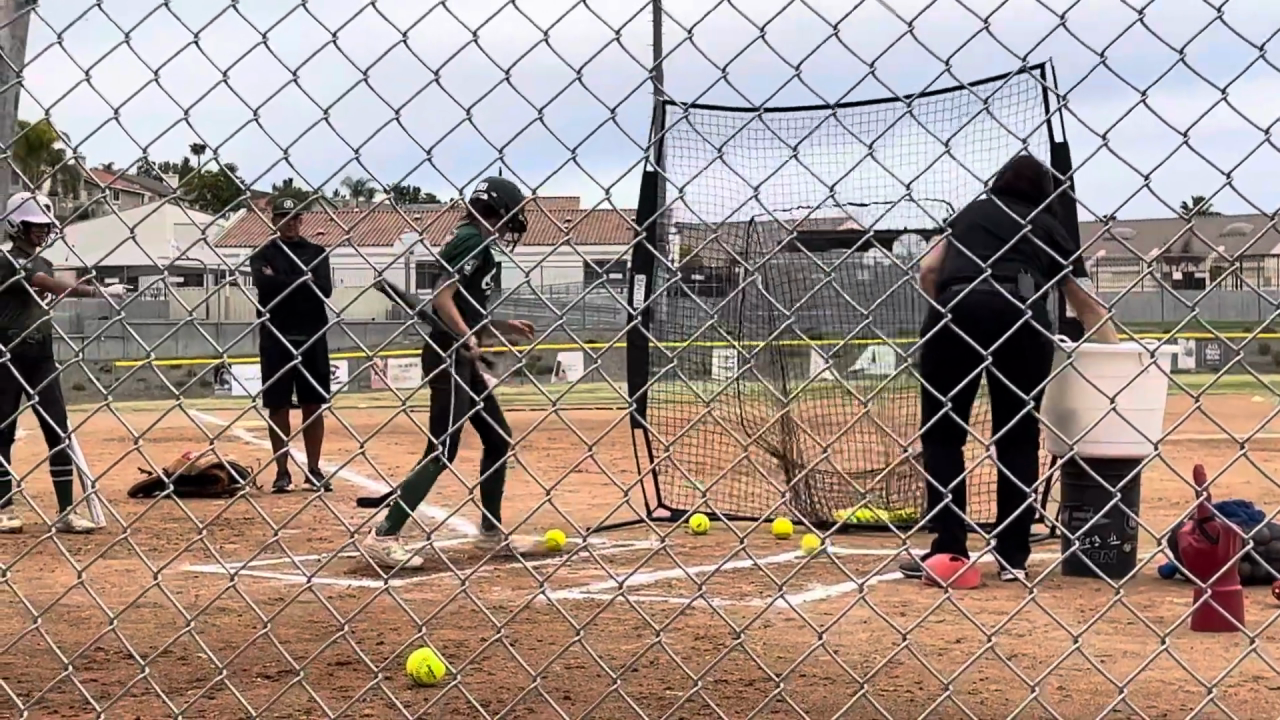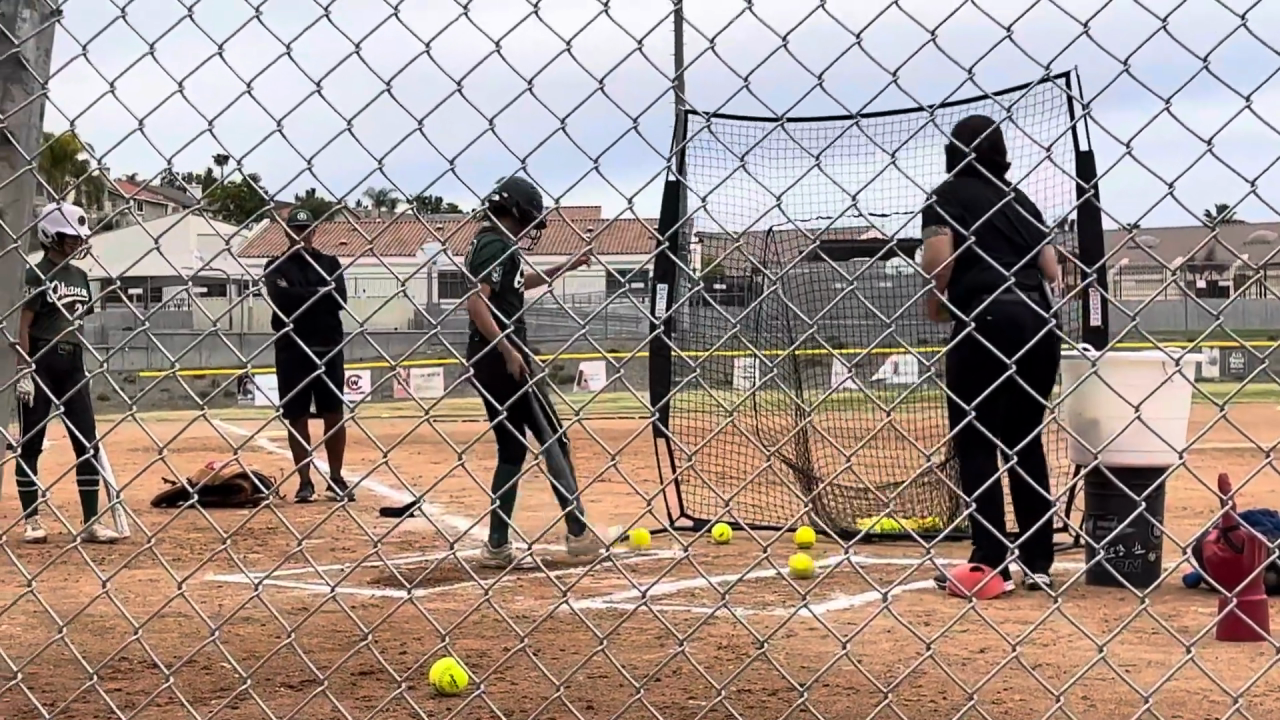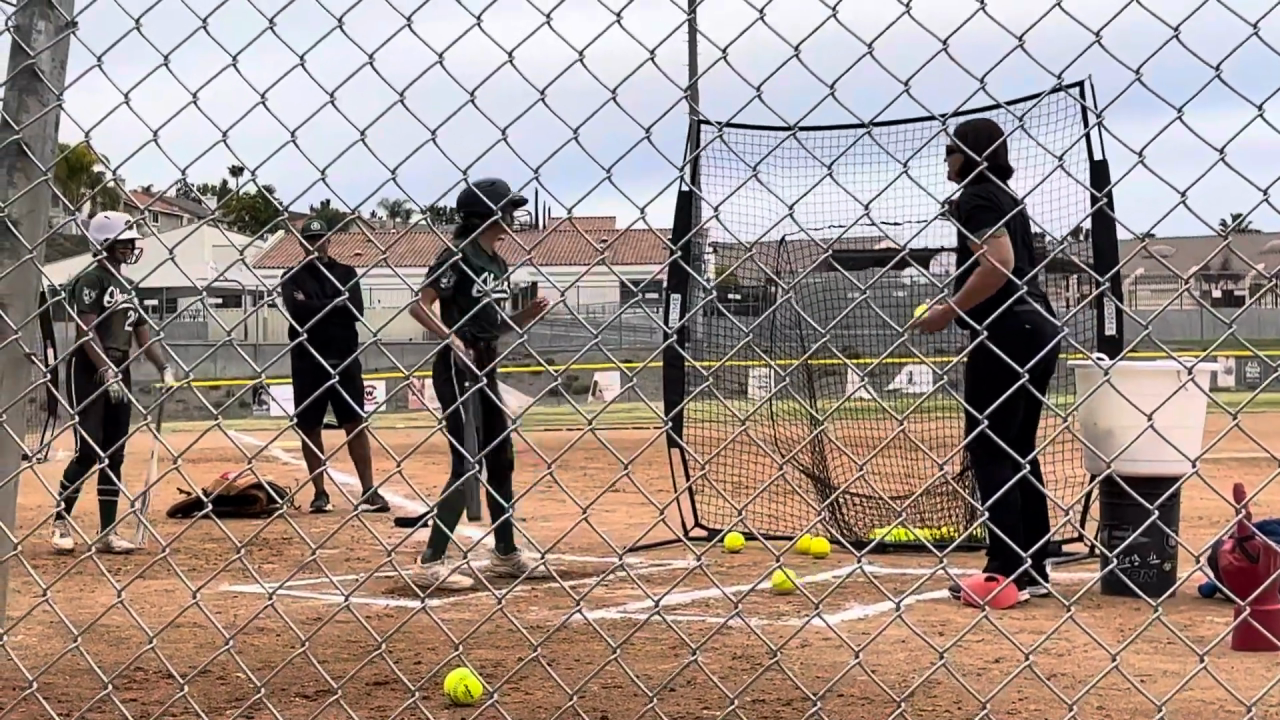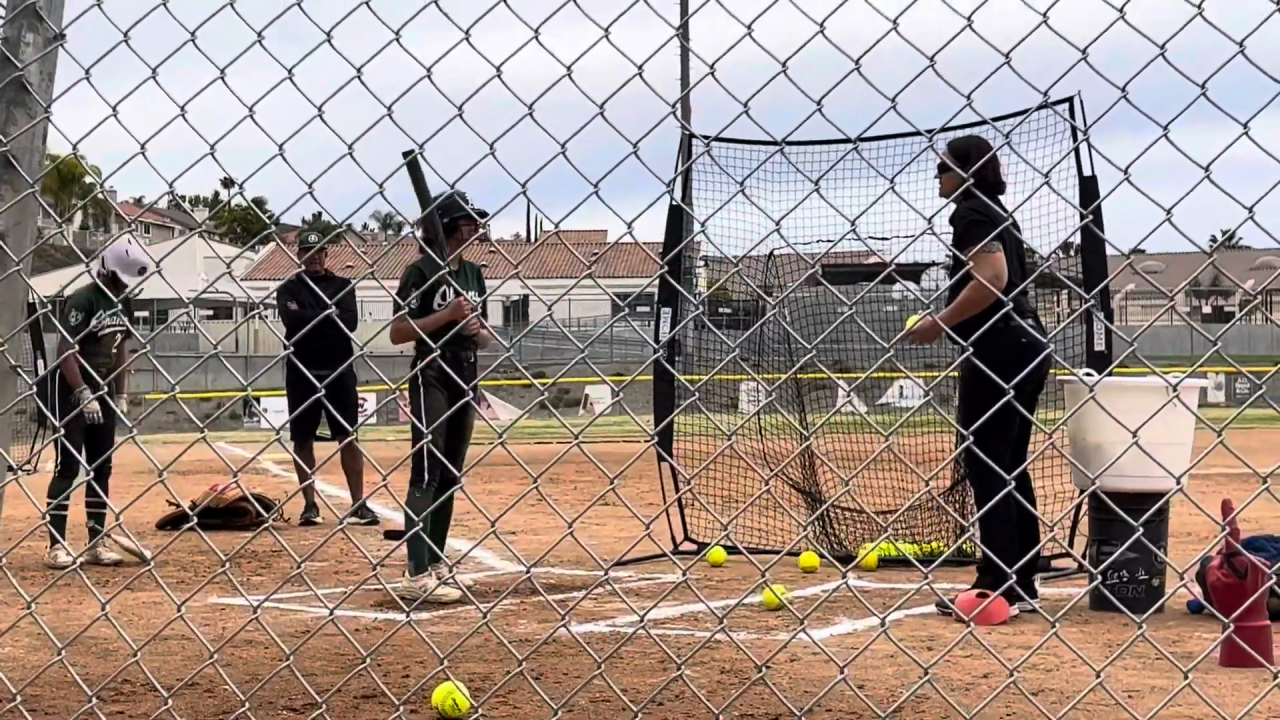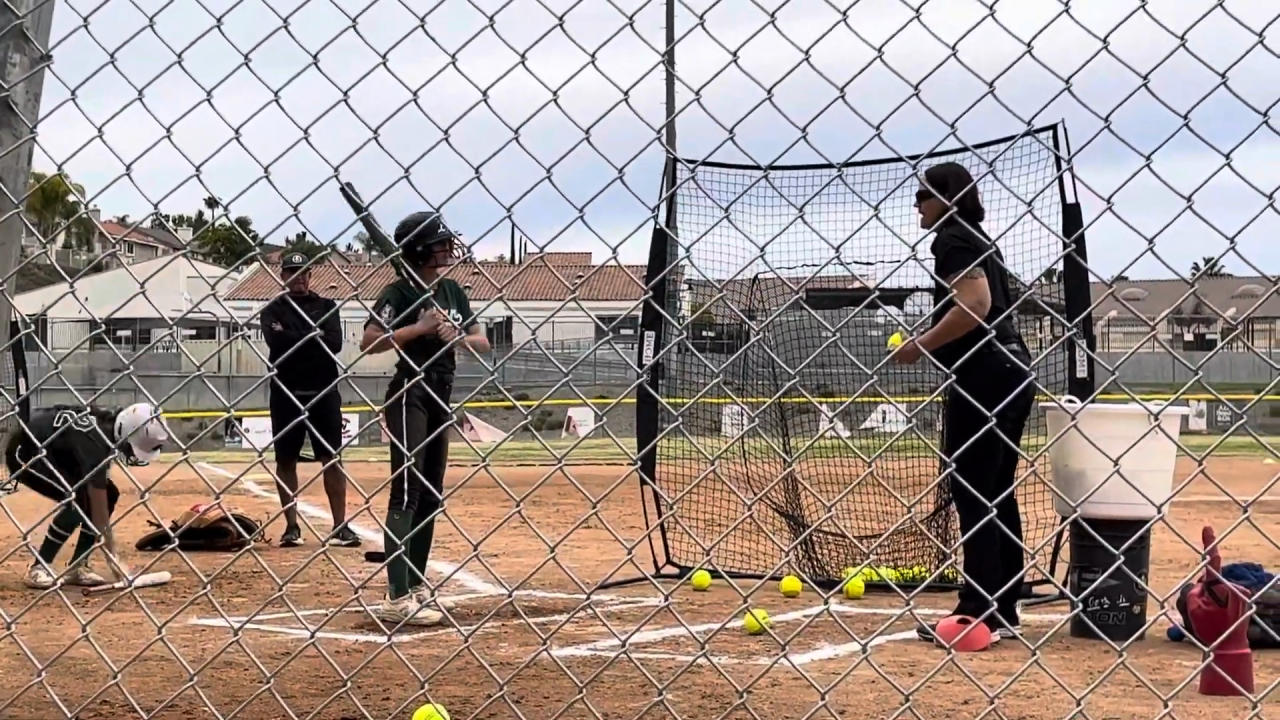
dt=0.7s
person 1, frame 1
left shoulder: (968, 212)
right shoulder: (1050, 228)
left elbow: (928, 271)
right elbow: (1087, 303)
left hip: (961, 311)
right hip: (1023, 316)
left knee: (942, 433)
right knee: (1018, 435)
left ankle: (949, 550)
right ankle: (1013, 556)
person 1, frame 2
left shoulder: (948, 194)
right shoulder: (1022, 201)
left elbow: (936, 262)
right elbow: (1052, 271)
left wrist: (934, 304)
left hip: (986, 323)
right hip: (1038, 322)
left knee: (975, 443)
right knee: (1026, 443)
left ankle: (991, 564)
right ankle: (1038, 563)
person 1, frame 3
left shoulder: (977, 196)
right shoulder: (1005, 197)
left elbow: (1000, 265)
left wrist: (947, 310)
left hip: (1006, 332)
right hip: (1038, 329)
left knee: (990, 451)
right knee: (1019, 451)
left ankle: (1007, 573)
right ankle: (1032, 569)
person 1, frame 4
left shoulder: (972, 212)
right shoulder: (997, 213)
left elbow: (993, 279)
left wrist: (940, 322)
left hip: (998, 348)
right hip: (1024, 344)
left knee: (985, 465)
right knee: (1009, 467)
left ankle: (997, 588)
right ankle: (1021, 584)
person 1, frame 5
left shoulder: (952, 238)
right shoulder: (978, 238)
left elbow: (975, 305)
left wrist: (921, 345)
right wrist: (932, 340)
left hip: (983, 374)
right hip: (1010, 369)
left knee: (971, 493)
right knee: (996, 493)
left ankle: (978, 614)
right ankle: (1002, 610)
person 2, frame 1
left shoulder: (470, 240)
right shoulder: (473, 240)
right elbow: (442, 295)
left wrist: (504, 325)
right wrist: (466, 337)
left hip: (458, 356)
right hip: (452, 356)
left knee: (499, 440)
right knee: (442, 451)
left ankle: (492, 532)
right ankle: (383, 536)
person 2, frame 2
left shoulder: (487, 242)
right shoulder: (498, 245)
left elbow: (516, 286)
right elbow: (476, 303)
left wrist: (565, 267)
right wrist: (508, 350)
left hip: (485, 360)
right hip: (503, 359)
left knee: (512, 450)
right knee: (554, 440)
left ankle: (497, 545)
right ankle: (578, 533)
person 2, frame 3
left shoulder: (498, 263)
right shoulder: (457, 255)
right elbow: (420, 306)
left wrist: (525, 315)
right wrist: (450, 338)
left hip: (485, 369)
right hip: (456, 369)
left knee: (502, 460)
right knee: (467, 465)
left ankle: (505, 553)
right ankle: (430, 563)
person 2, frame 4
left shoulder: (474, 273)
right shoulder: (421, 271)
left elbow: (484, 337)
right elbow: (397, 333)
left wrist: (476, 328)
right wrist: (446, 315)
left hip: (465, 376)
right hip: (430, 377)
left knee: (451, 476)
right knee: (427, 475)
left ankle: (435, 565)
right ankle: (416, 575)
person 2, frame 5
left shoulder: (451, 291)
right shoulder: (399, 290)
left elbow: (482, 342)
right elbow: (370, 343)
left wrist: (457, 336)
right wrist: (423, 326)
left hip: (440, 397)
right hip: (410, 397)
left knee: (430, 496)
right knee: (406, 494)
left ankle: (416, 585)
right ankle: (397, 598)
person 3, frame 1
left shoulder: (41, 262)
right elbow: (54, 286)
right wrist: (99, 290)
left hip: (42, 354)
left knee: (59, 433)
left ankle: (66, 512)
person 3, frame 2
left shoulder: (80, 276)
right shoulder: (36, 274)
right elbow: (22, 327)
right wrist: (24, 372)
left hip: (73, 365)
right hip: (40, 364)
left knee: (88, 444)
right knee: (30, 444)
left ankle: (91, 522)
right ankle: (31, 519)
person 3, frame 3
left shoulder: (129, 286)
right shoulder: (90, 279)
left elbow: (142, 334)
right elbow: (86, 332)
left wrist: (164, 368)
right wrist: (106, 373)
left hip: (120, 373)
right hip: (89, 372)
left knee: (113, 455)
right knee: (88, 451)
left ankle: (106, 532)
right ankle: (61, 523)
person 3, frame 4
left shoulder: (122, 303)
right shoulder: (82, 299)
right elbow: (66, 352)
left wrist: (119, 395)
right wrist: (83, 395)
left hip: (100, 391)
right hip: (70, 389)
left knee: (101, 467)
right knee: (68, 465)
left ankle: (96, 544)
right ankle: (56, 546)
person 3, frame 5
left shoulder: (110, 422)
right shoulder: (97, 442)
right elbow: (99, 507)
right wrist: (113, 556)
left hip: (54, 449)
right hip: (24, 452)
left knee: (110, 493)
right knee: (79, 498)
left ankle: (78, 566)
right ankle: (38, 568)
person 4, frame 1
left shoulder: (316, 252)
right shoulder: (263, 254)
left elbow: (324, 289)
right elbow: (266, 285)
left wrist: (286, 285)
right wrist: (303, 282)
left hip: (311, 337)
right hip: (276, 338)
left knee: (314, 405)
right knee: (278, 406)
left ankle: (314, 470)
right ankle: (282, 471)
person 4, frame 2
left shoulder: (330, 263)
right shoulder: (277, 266)
left elbow: (340, 300)
right elbow: (281, 297)
left wrist: (301, 298)
right wrist: (319, 293)
left hip: (328, 348)
right hip: (292, 350)
left knee: (335, 415)
right knee: (296, 417)
left ankle: (335, 479)
right ankle: (305, 482)
person 4, frame 3
left shoulder: (346, 273)
right shoulder: (293, 277)
left elbow: (356, 311)
right elbow: (298, 310)
left wrist: (318, 311)
right wrist: (335, 305)
left hip: (344, 359)
right hip: (308, 361)
left knee: (356, 424)
right knee: (310, 428)
left ankle: (368, 492)
right ankle: (320, 493)
person 4, frame 4
left shoulder: (343, 286)
right shoulder: (289, 288)
left elbow: (350, 323)
right elbow: (292, 320)
left wrist: (310, 320)
right wrist: (329, 316)
left hip: (339, 371)
right hip: (302, 373)
left knee: (349, 437)
right knee: (302, 440)
left ankle: (358, 505)
right ankle: (310, 505)
person 4, frame 5
left shoulder: (327, 306)
right shoulder: (273, 309)
left elbow: (335, 343)
right elbow: (276, 340)
left wrist: (295, 341)
right wrist: (314, 337)
left hip: (323, 392)
right hip: (287, 394)
left knee: (332, 459)
right knee: (286, 461)
left ankle: (340, 527)
right ankle: (291, 526)
